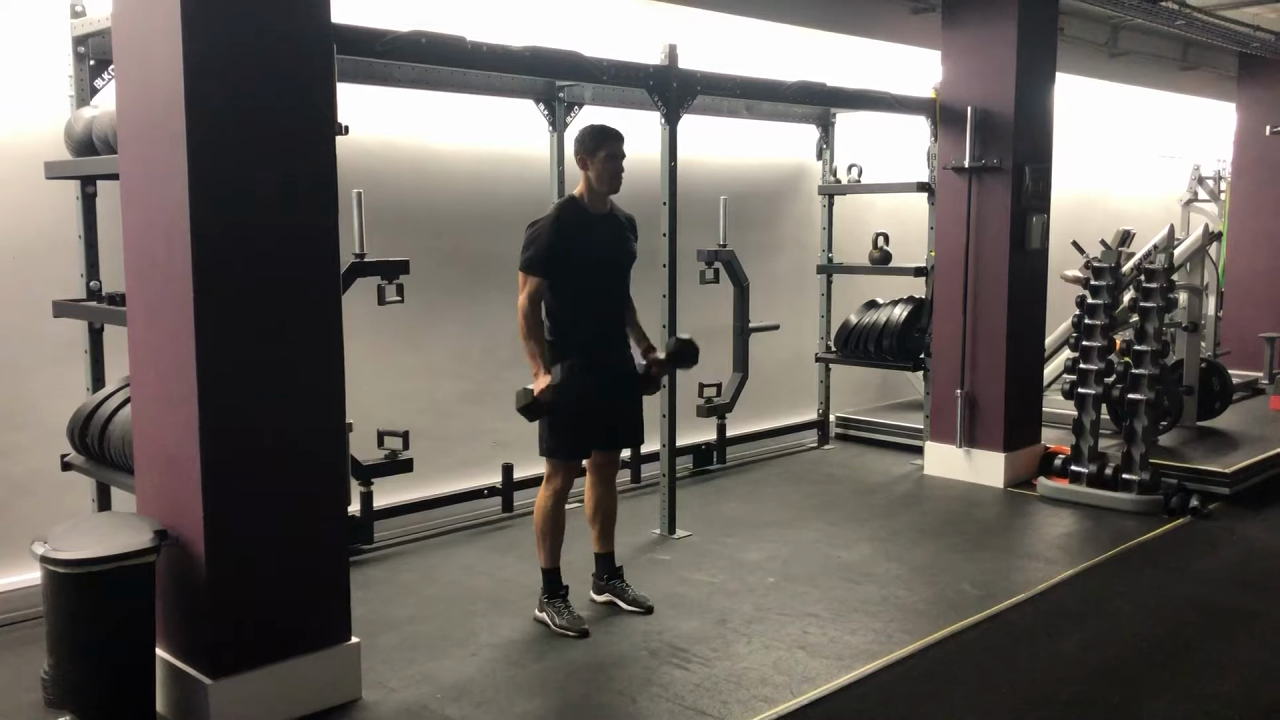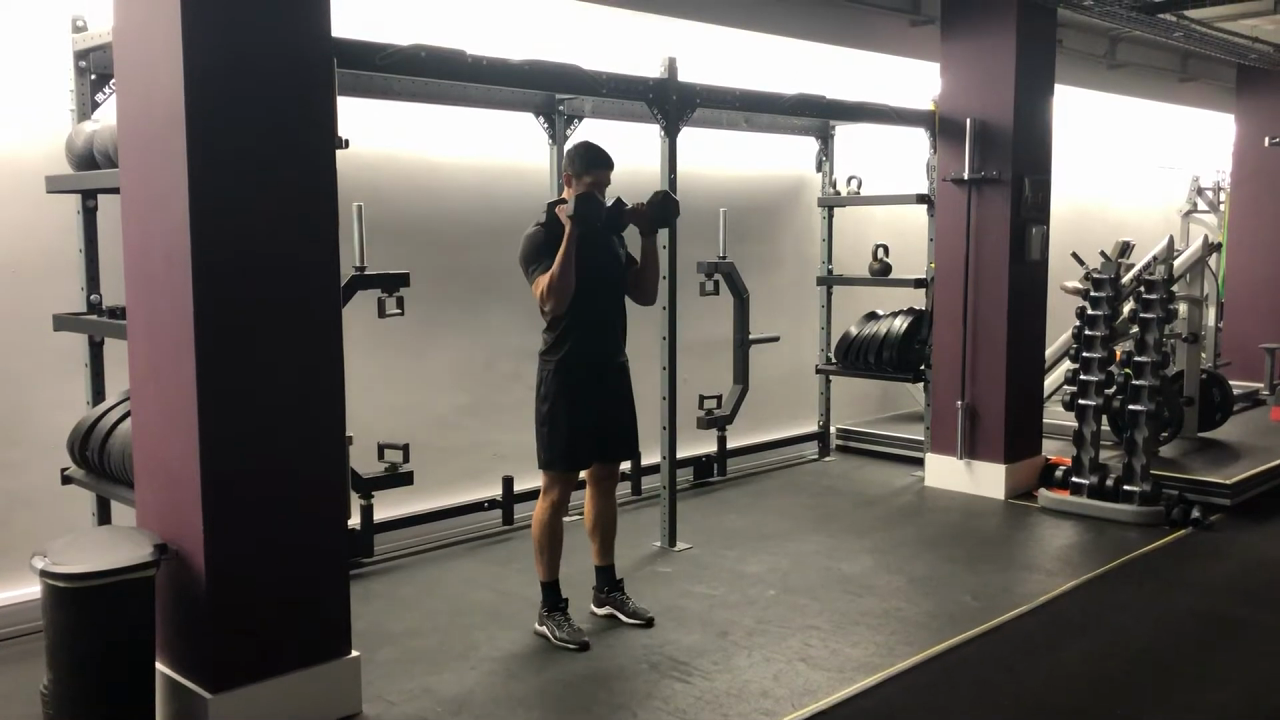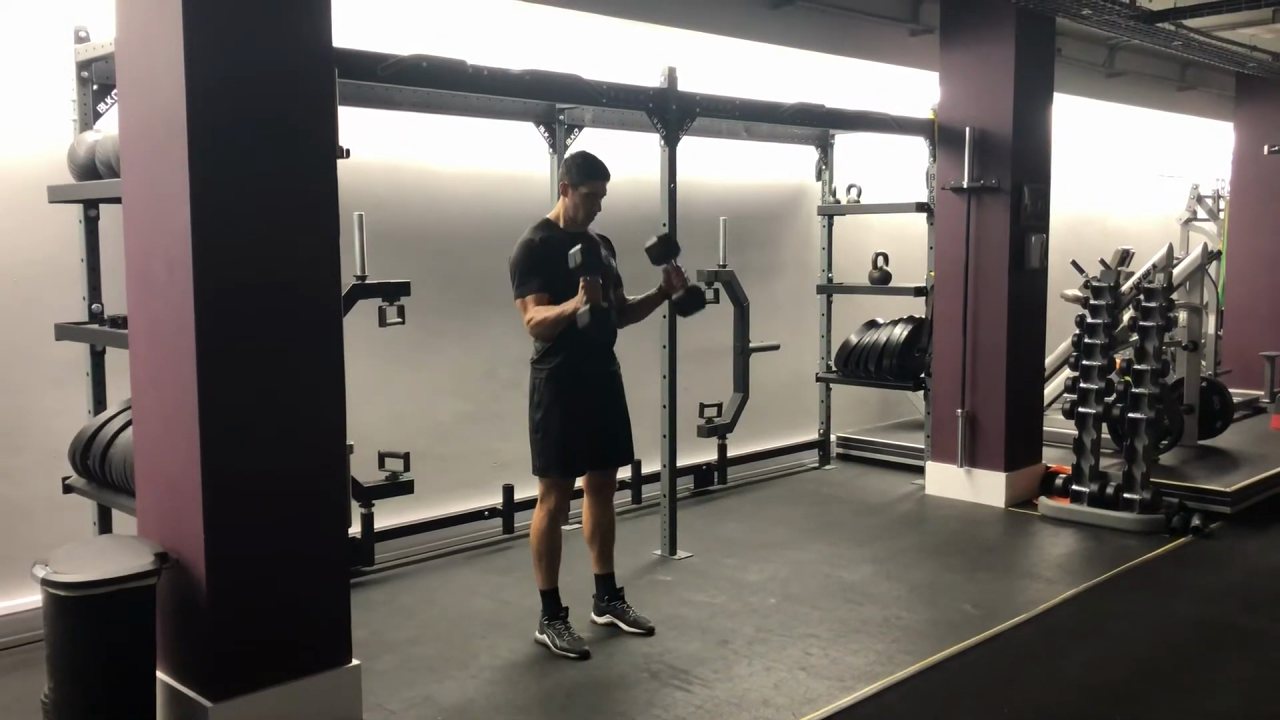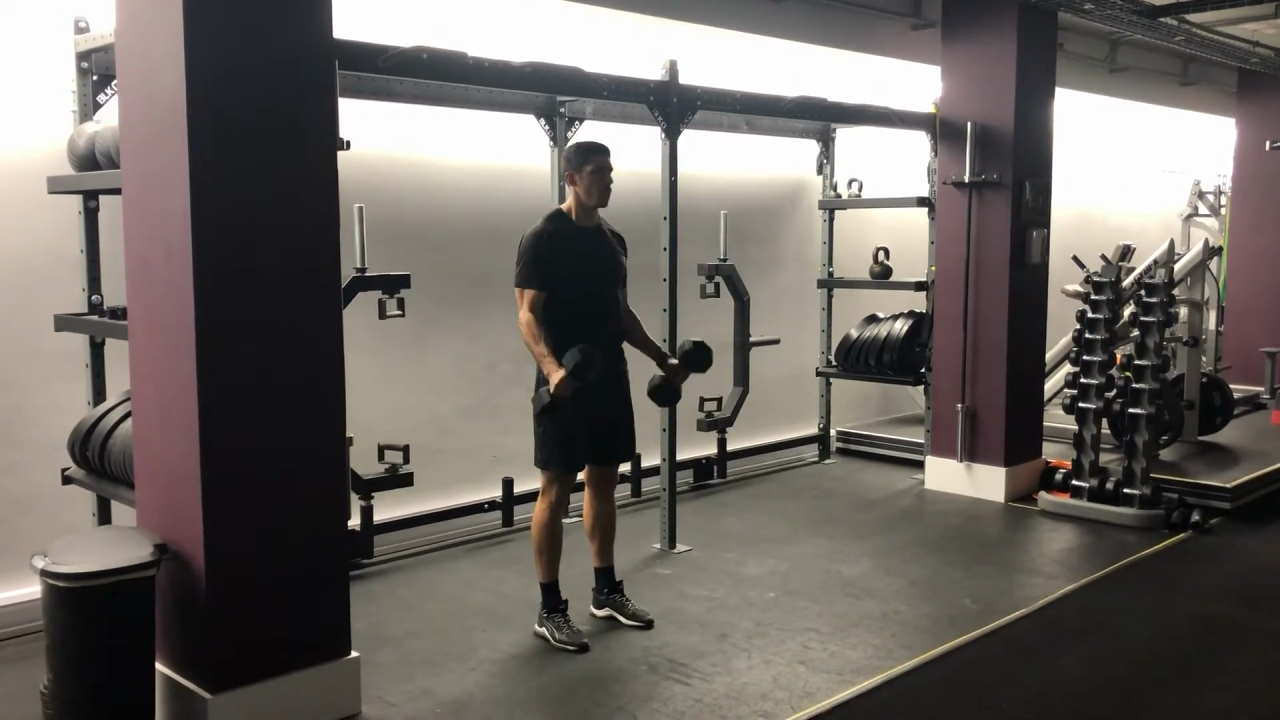
dt=1s
person 1, frame 1
left shoulder: (625, 223)
right shoulder: (555, 226)
right elbow: (529, 301)
left wrist: (646, 349)
right wrist: (541, 369)
left hip: (615, 363)
right hip: (569, 370)
left knee: (606, 469)
right knee: (560, 477)
left ankle: (606, 576)
right ankle: (551, 595)
person 1, frame 2
left shoulder: (610, 235)
right shoulder: (543, 237)
left elbow: (646, 295)
right elbow: (553, 301)
left wrist: (648, 236)
right wrist: (569, 234)
left hip: (611, 371)
right hip: (566, 376)
left knee: (605, 480)
right knee: (557, 490)
left ankle: (607, 589)
right ankle: (551, 608)
person 1, frame 3
left shoulder: (601, 244)
right shoulder: (535, 246)
left elbow: (620, 313)
right elbow: (535, 321)
left wrist: (662, 292)
right wrist: (576, 304)
left hip: (604, 378)
right hip: (559, 384)
left knee: (603, 488)
right knee: (555, 498)
left ankle: (607, 597)
right ankle: (551, 616)
person 1, frame 4
left shoulder: (613, 239)
right shoulder: (544, 238)
right elbow: (528, 313)
left wrist: (661, 358)
right wrist: (552, 368)
left hip: (611, 376)
right hip: (568, 383)
left knee: (604, 482)
right knee: (556, 491)
left ankle: (606, 590)
right ankle: (550, 609)
